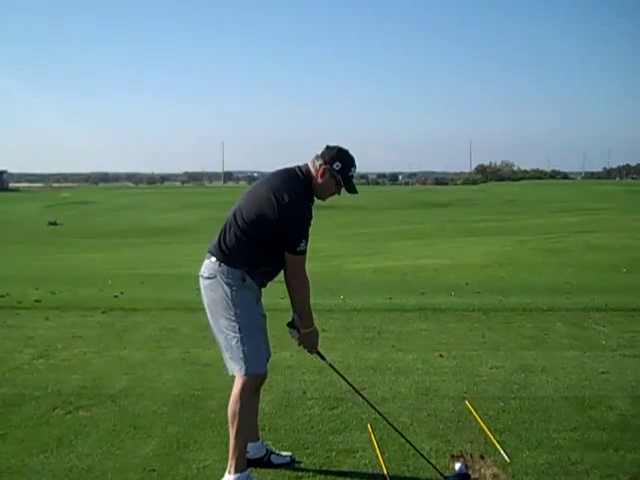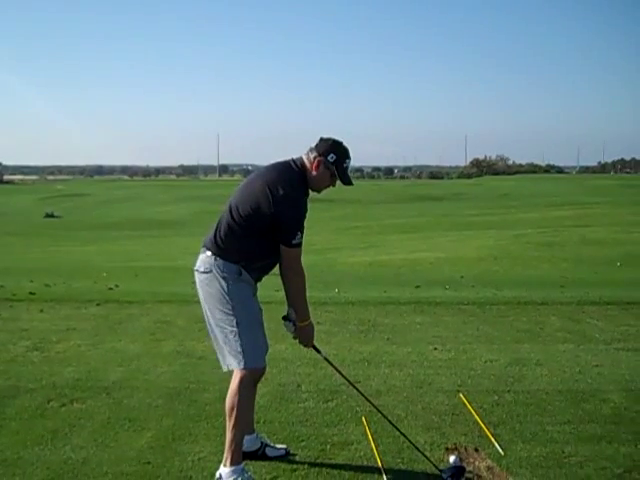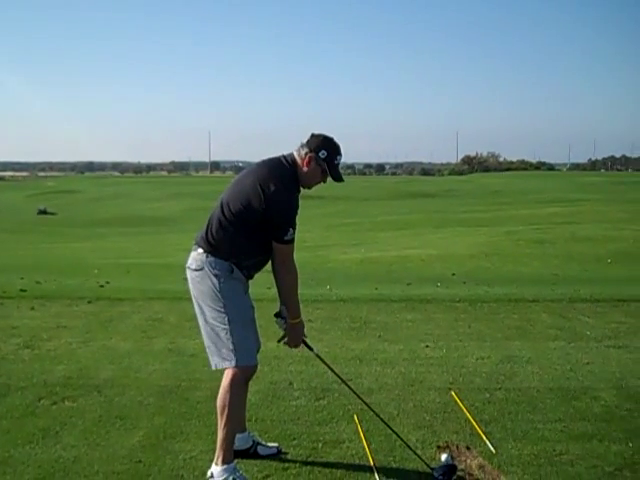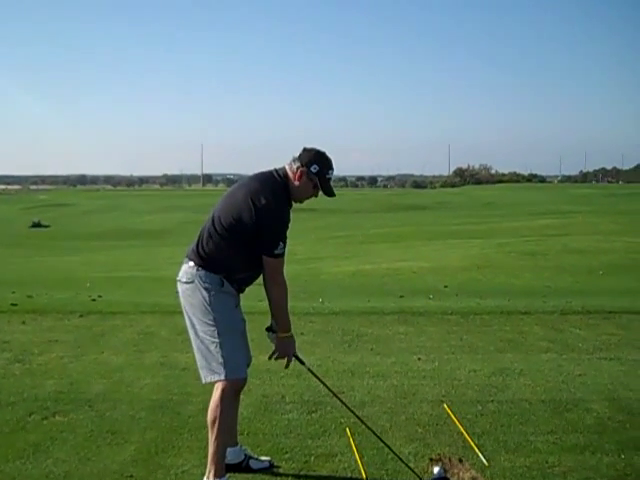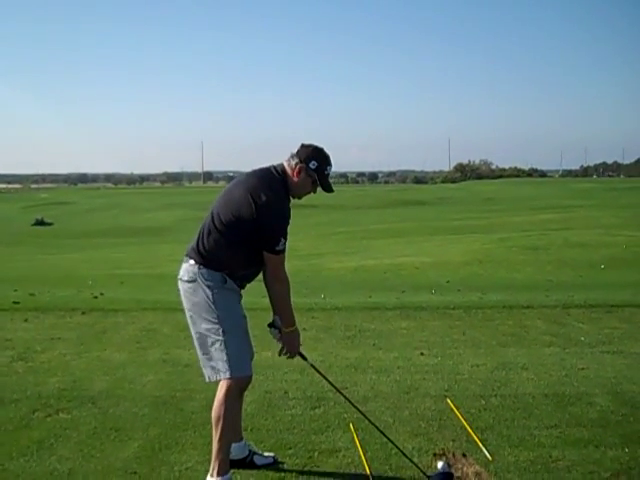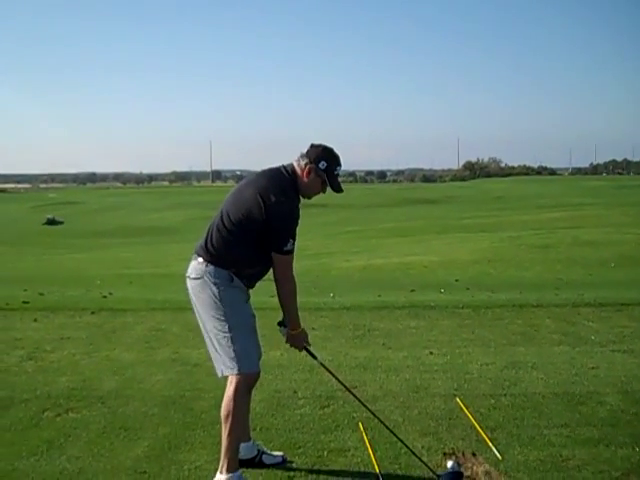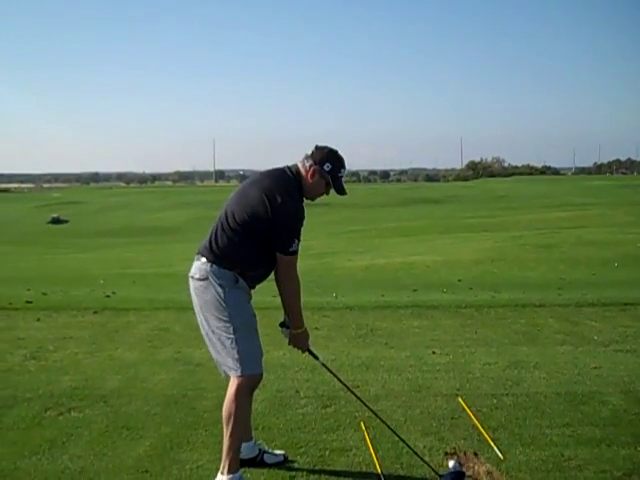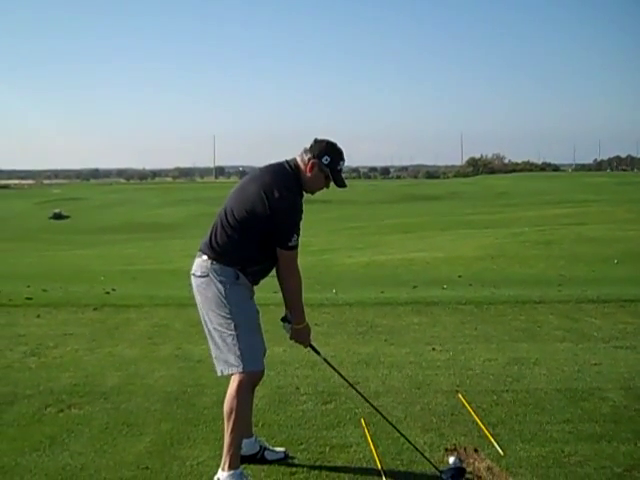
dt=0.3s
person 1, frame 1
left shoulder: (288, 183)
right shoulder: (295, 200)
left elbow: (288, 266)
right elbow: (295, 274)
left wrist: (299, 317)
right wrist: (308, 326)
left hip: (237, 277)
right hip: (229, 279)
left knee: (255, 368)
right knee: (250, 374)
left ankle: (252, 448)
person 1, frame 2
left shoulder: (282, 175)
right shoulder: (290, 193)
left elbow: (284, 257)
right elbow: (292, 266)
left wrist: (292, 308)
right wrist: (304, 320)
left hip: (231, 271)
right hip: (225, 273)
left knee: (252, 362)
right knee: (248, 368)
left ankle: (248, 440)
person 1, frame 3
left shoulder: (274, 173)
right shoulder: (282, 189)
left elbow: (276, 255)
right elbow: (284, 263)
left wrist: (284, 306)
right wrist: (295, 317)
left hip: (223, 268)
right hip: (217, 270)
left knee: (243, 360)
right knee: (240, 365)
left ankle: (240, 439)
person 1, frame 4
left shoulder: (265, 185)
right shoulder: (272, 203)
left elbow: (267, 270)
right elbow: (274, 279)
left wrist: (278, 324)
right wrist: (285, 332)
left hip: (217, 283)
right hip: (207, 285)
left knee: (235, 373)
right knee: (229, 379)
left ankle: (231, 452)
person 1, frame 5
left shoulder: (263, 182)
right shoulder: (273, 200)
left elbow: (267, 265)
right elbow: (275, 274)
left wrist: (280, 317)
right wrist: (290, 327)
left hip: (215, 279)
right hip: (209, 282)
left knee: (237, 371)
right knee: (235, 376)
left ankle: (236, 448)
person 1, frame 6
left shoulder: (272, 181)
right shoulder: (283, 201)
left elbow: (276, 264)
right elbow: (284, 274)
left wrist: (288, 319)
right wrist: (295, 326)
left hip: (223, 277)
right hip: (217, 280)
left knee: (247, 367)
right knee: (243, 373)
left ankle: (245, 448)
person 1, frame 7
left shoulder: (276, 181)
right shoulder: (288, 202)
left elbow: (278, 264)
right elbow: (287, 274)
left wrist: (291, 320)
right wrist: (298, 326)
left hip: (221, 276)
right hip: (220, 280)
left knee: (247, 368)
right knee: (245, 374)
left ankle: (246, 447)
person 1, frame 8
left shoulder: (275, 176)
right shoulder: (285, 195)
left elbow: (279, 259)
right elbow: (288, 269)
left wrist: (291, 313)
right wrist: (299, 321)
left hip: (224, 273)
right hip: (222, 277)
left knee: (250, 365)
right knee: (247, 370)
left ankle: (246, 443)
